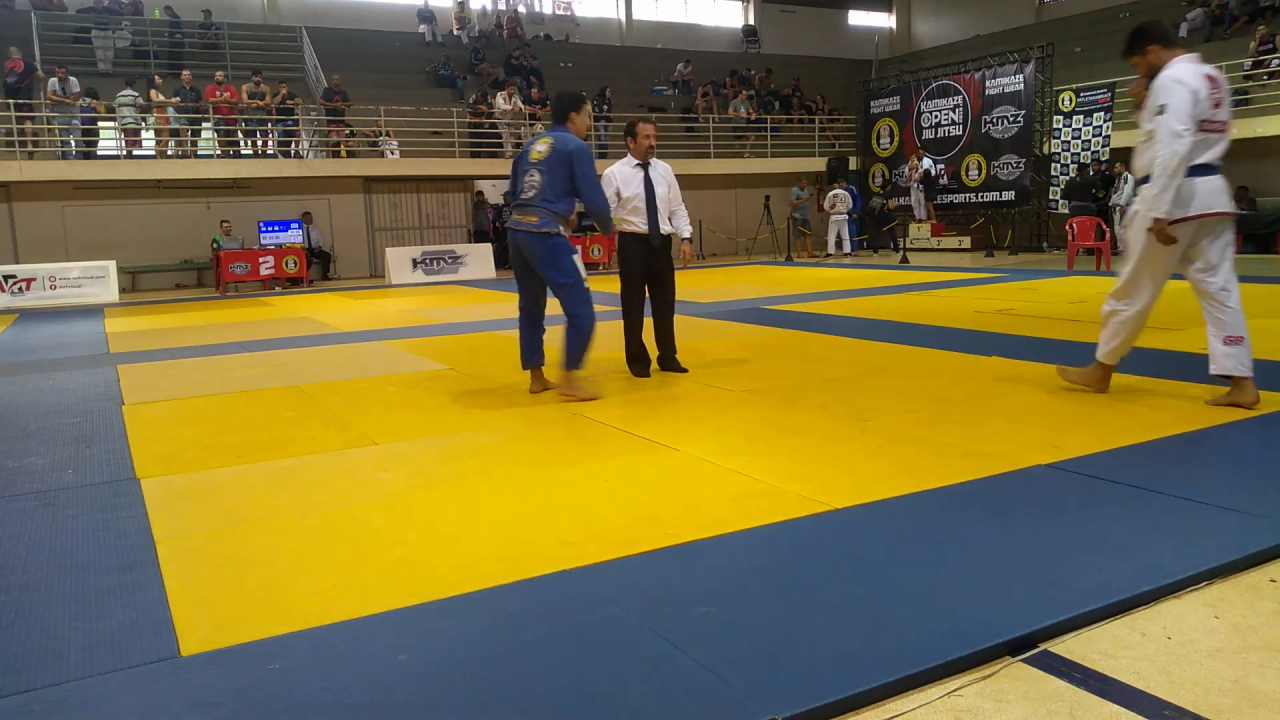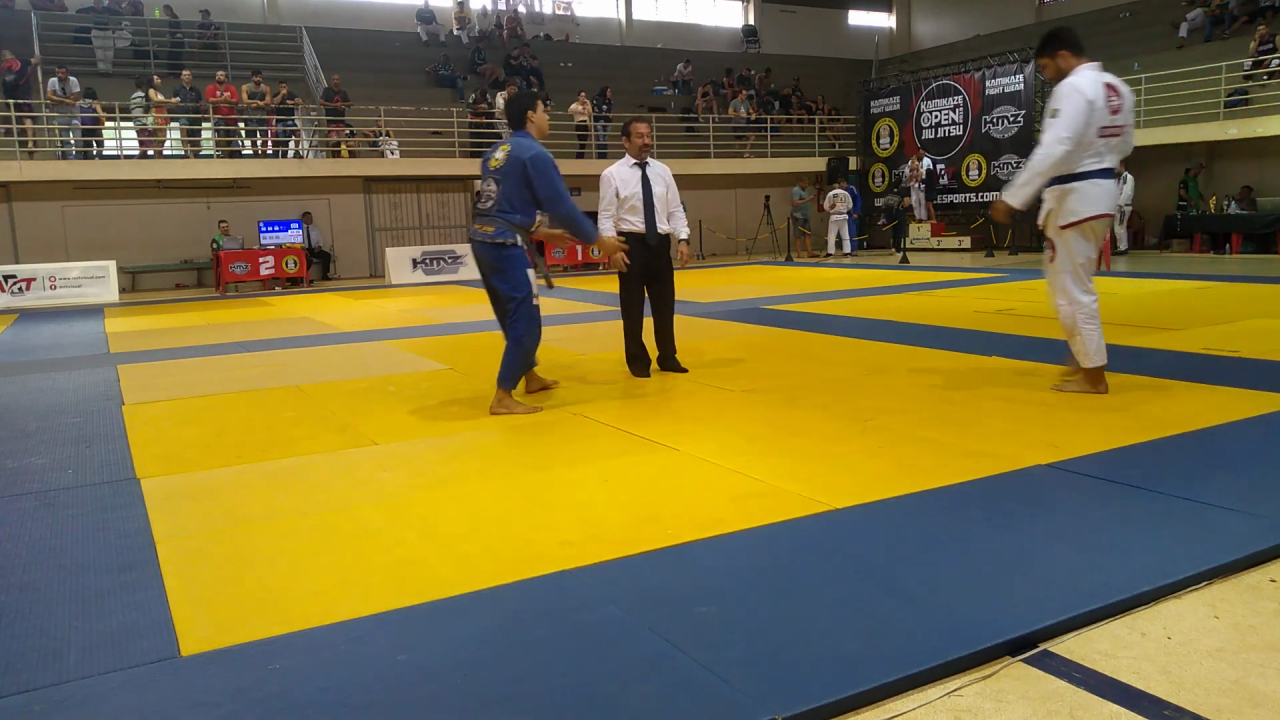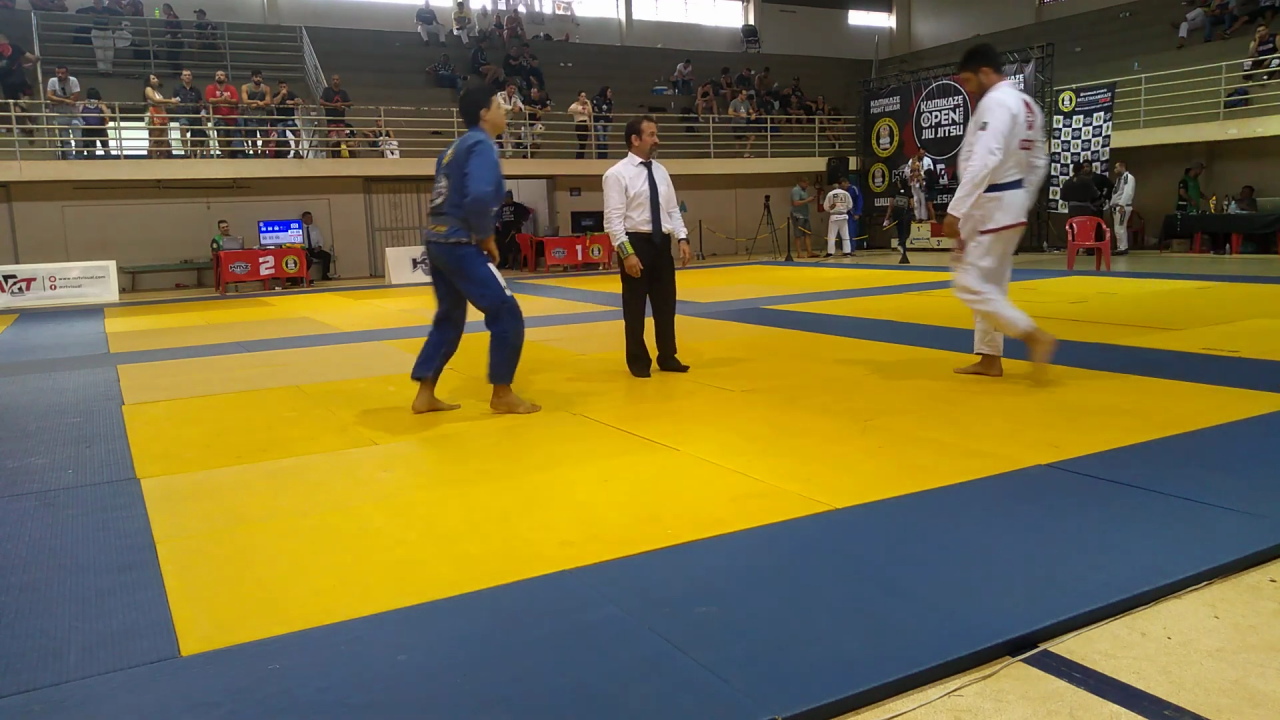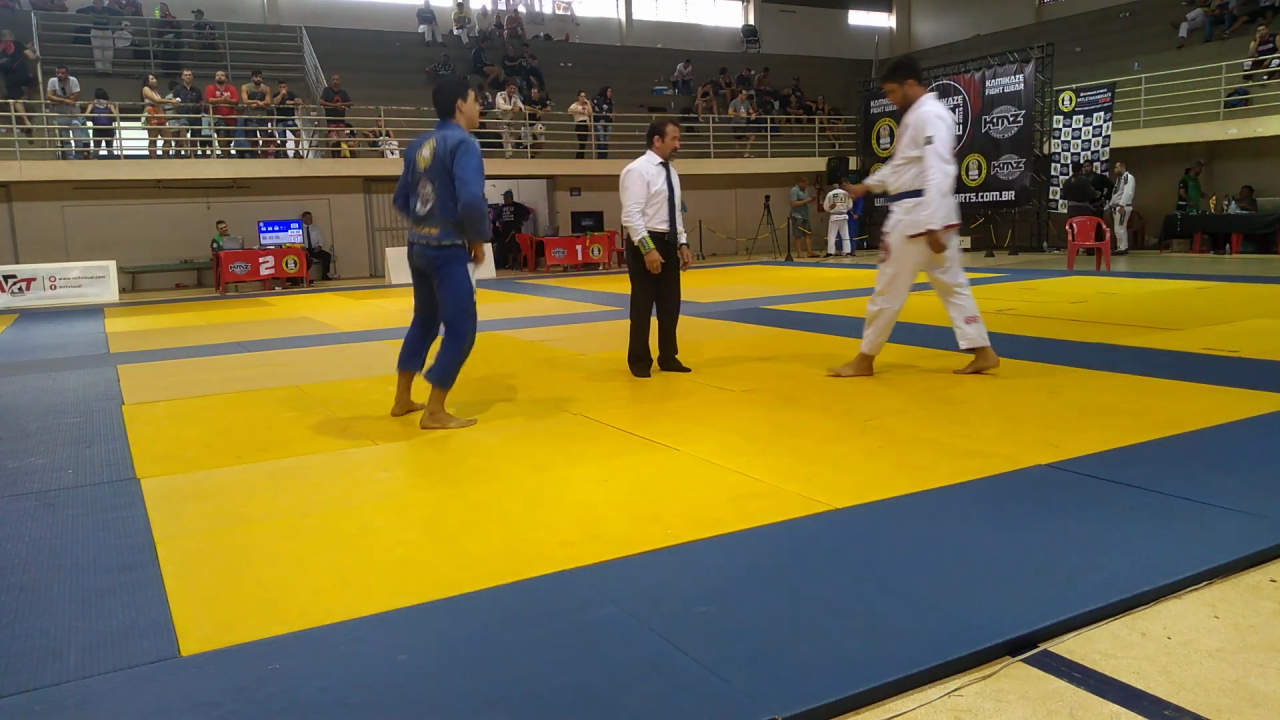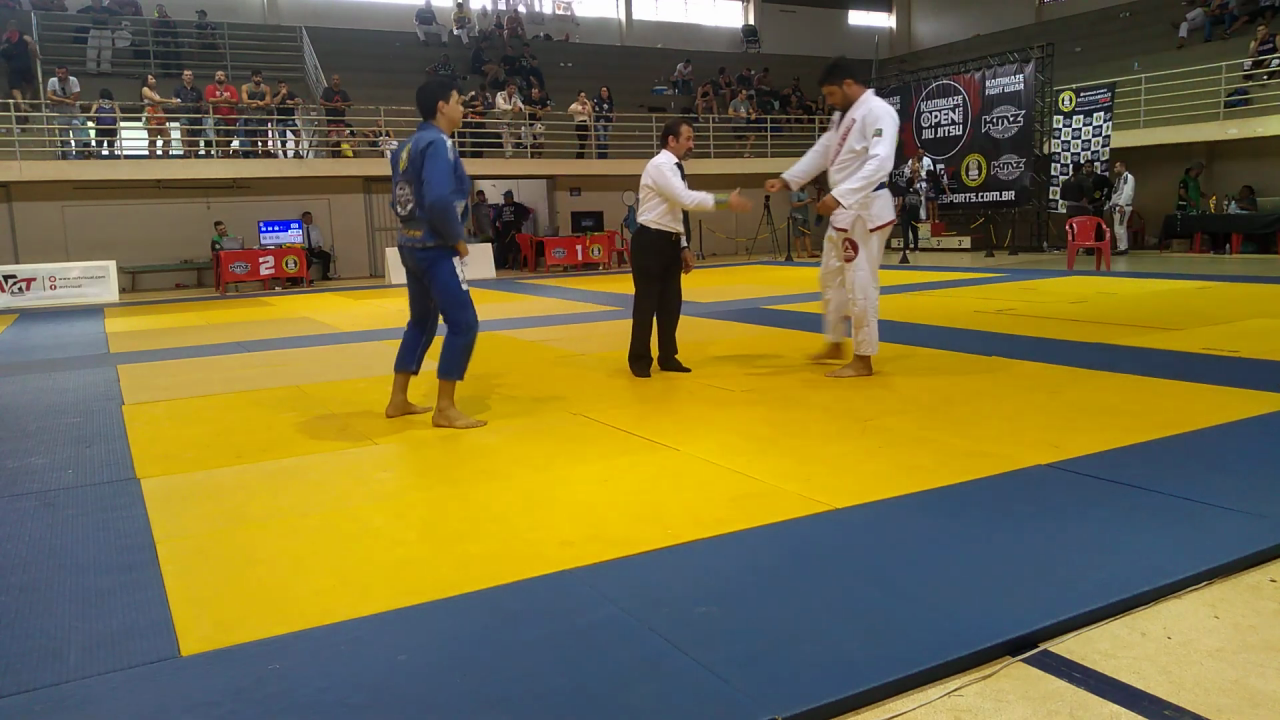
dt=0.4s
person 1, frame 1
left shoulder: (1172, 80)
right shoulder: (1215, 78)
left elbow: (1172, 148)
left wrist: (1159, 212)
right wrist: (1147, 111)
left hip: (1175, 196)
right hip: (1211, 192)
left knee: (1133, 290)
right knee: (1217, 288)
left ankle: (1100, 371)
right ankle: (1242, 382)
person 1, frame 2
left shoulder: (1072, 88)
right shoulder: (1118, 88)
left elbow: (1053, 150)
right elbow: (1122, 144)
left wrist: (1011, 197)
left hip: (1074, 196)
right hip: (1101, 190)
left knee: (1074, 287)
right knee: (1066, 279)
left ankle: (1094, 374)
right ankle: (1086, 357)
person 1, frame 3
left shoulder: (995, 104)
right shoulder: (1026, 104)
left elbow: (984, 162)
right elbow: (1037, 164)
left wrist: (956, 210)
left hip: (990, 204)
right hip: (1014, 204)
left knee: (972, 285)
right knee: (990, 283)
left ankle: (1036, 337)
right ankle: (989, 357)
person 1, frame 4
left shoulder: (929, 116)
right shoulder: (918, 113)
left elbow: (939, 173)
left wrist: (932, 226)
right wrist: (871, 183)
left hip: (920, 213)
right hip: (918, 212)
left knee: (889, 288)
right knee: (951, 284)
left ankle: (866, 359)
right ankle: (982, 352)
person 1, frame 5
left shoulder: (878, 111)
right shoulder: (844, 114)
left elbow: (881, 162)
right elbow: (820, 152)
left wrist: (840, 196)
right wrist: (786, 180)
left hip: (865, 210)
right hip: (844, 211)
left knee: (860, 285)
right knee: (832, 277)
left ankle: (863, 360)
right ankle: (835, 343)
person 2, frame 1
left shoulder: (531, 146)
right shoulder: (576, 147)
left elbow: (516, 189)
right elbow: (593, 198)
right wrist: (609, 229)
left hip: (516, 230)
right hip: (546, 233)
left knee: (531, 306)
right knee: (579, 307)
left ankle: (536, 377)
right ankle: (570, 379)
person 2, frame 2
left shoulder: (494, 152)
right shoulder: (534, 154)
right elbow: (561, 207)
left wrist: (536, 233)
right wrist: (598, 240)
left hip: (481, 240)
right hip: (504, 244)
left knee: (512, 316)
right knee: (526, 322)
left ankle: (530, 377)
right ankle: (503, 397)
person 2, frame 3
left shoulder: (454, 148)
right shoulder: (482, 146)
right elbow: (479, 197)
right wrist: (486, 237)
left hip: (436, 241)
right hip: (459, 244)
left knee: (450, 317)
right knee: (506, 315)
left ankle: (425, 395)
right ankle: (502, 395)
person 2, frame 4
left shoulder: (419, 146)
right shoulder: (463, 143)
left elbow: (401, 199)
right elbow: (471, 199)
right wrist: (479, 239)
left hip: (418, 244)
right hip: (446, 248)
left knee: (425, 319)
right knee: (461, 328)
left ankle: (403, 398)
right ankle: (434, 411)
person 2, frame 5
left shoulder: (409, 146)
right shoulder: (437, 144)
left elbow: (401, 200)
right elbow: (438, 201)
right wrist: (457, 238)
left hip: (411, 244)
right hip: (434, 247)
left knee: (422, 320)
right knee: (462, 322)
left ankle: (398, 400)
right ankle: (445, 408)
person 3, frame 1
left shoulder: (664, 170)
right shoulder: (614, 174)
left elbow: (677, 209)
left wrist: (685, 237)
left hip: (661, 243)
right hip: (632, 243)
left knee: (665, 302)
right knee: (633, 305)
left ankle: (667, 356)
right ankle: (637, 359)
person 3, frame 2
left shoulder: (662, 171)
right shoulder: (613, 175)
left elbow: (675, 210)
right elbow: (606, 216)
left wrist: (682, 239)
left hip: (660, 243)
right hip: (631, 245)
left knee: (664, 303)
right knee: (633, 306)
left ankle: (668, 357)
right ankle: (638, 360)
person 3, frame 3
left shoulder: (660, 171)
right shoulder: (617, 174)
left elbow: (672, 210)
right elbow: (613, 219)
left wrist: (682, 238)
right wrist: (627, 253)
left hip: (661, 243)
right hip: (635, 244)
left knee: (666, 302)
right knee: (635, 306)
left ankle: (667, 356)
right ankle: (638, 360)
person 3, frame 4
left shoulder: (670, 172)
right shoulder: (637, 170)
right elbow: (632, 215)
left wrist: (682, 243)
right wrist: (647, 250)
left hip: (667, 244)
right hip: (645, 245)
left knee: (670, 303)
right knee: (642, 303)
left ankle: (668, 357)
right ankle: (639, 360)
person 3, frame 5
left shoulder: (674, 168)
right shoulder: (659, 166)
right elbow: (685, 199)
left wrist: (684, 246)
right wrist: (725, 201)
left hip: (669, 243)
right hip: (651, 242)
left knee: (671, 302)
right knee: (647, 302)
left ankle: (667, 357)
right ankle: (639, 359)
